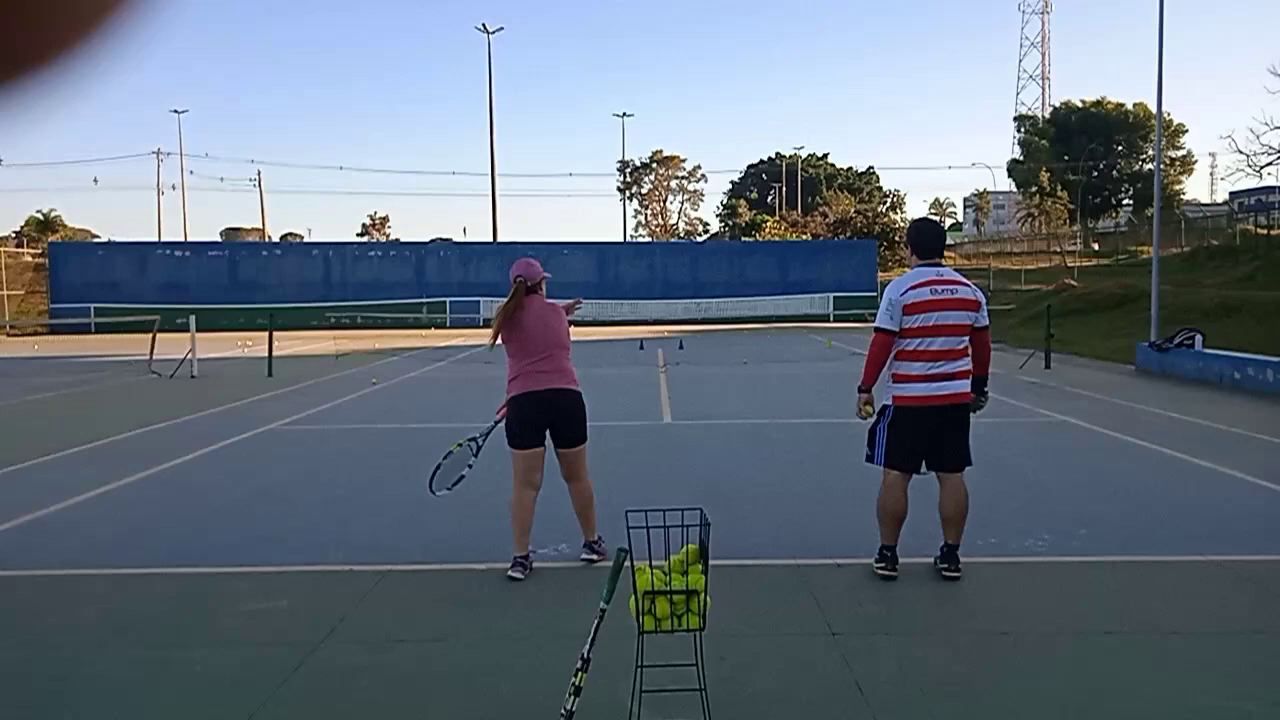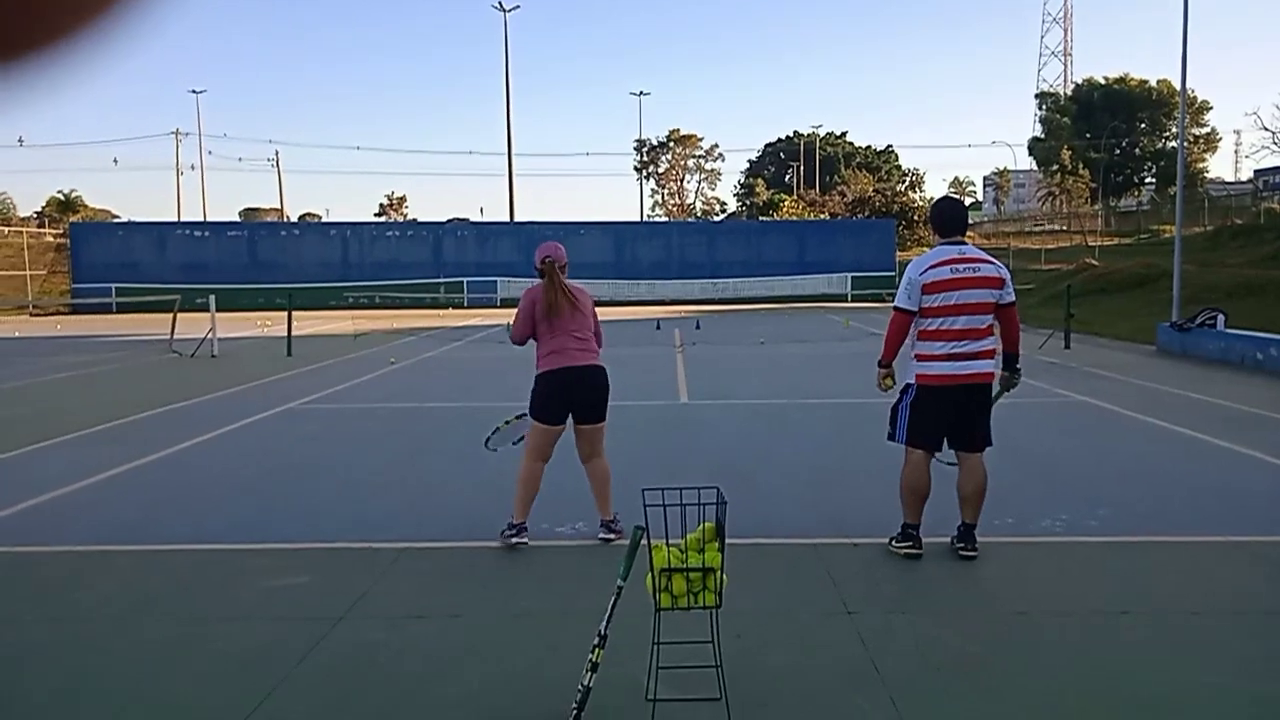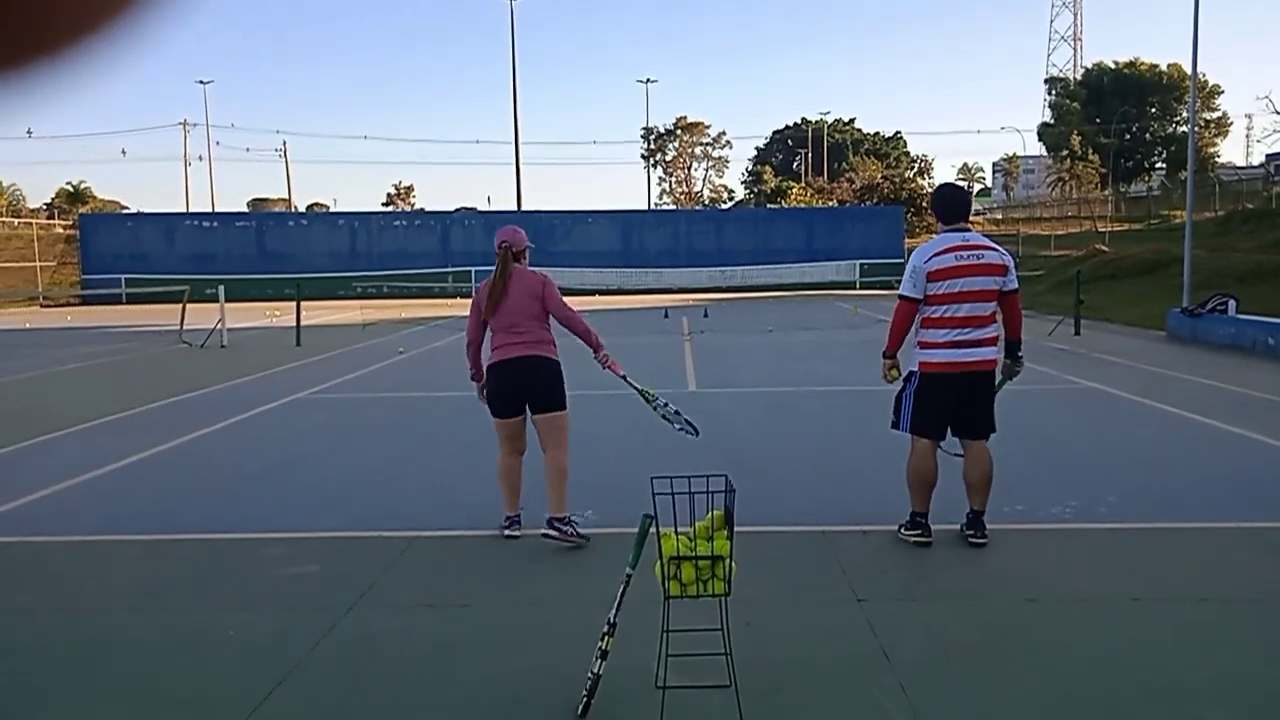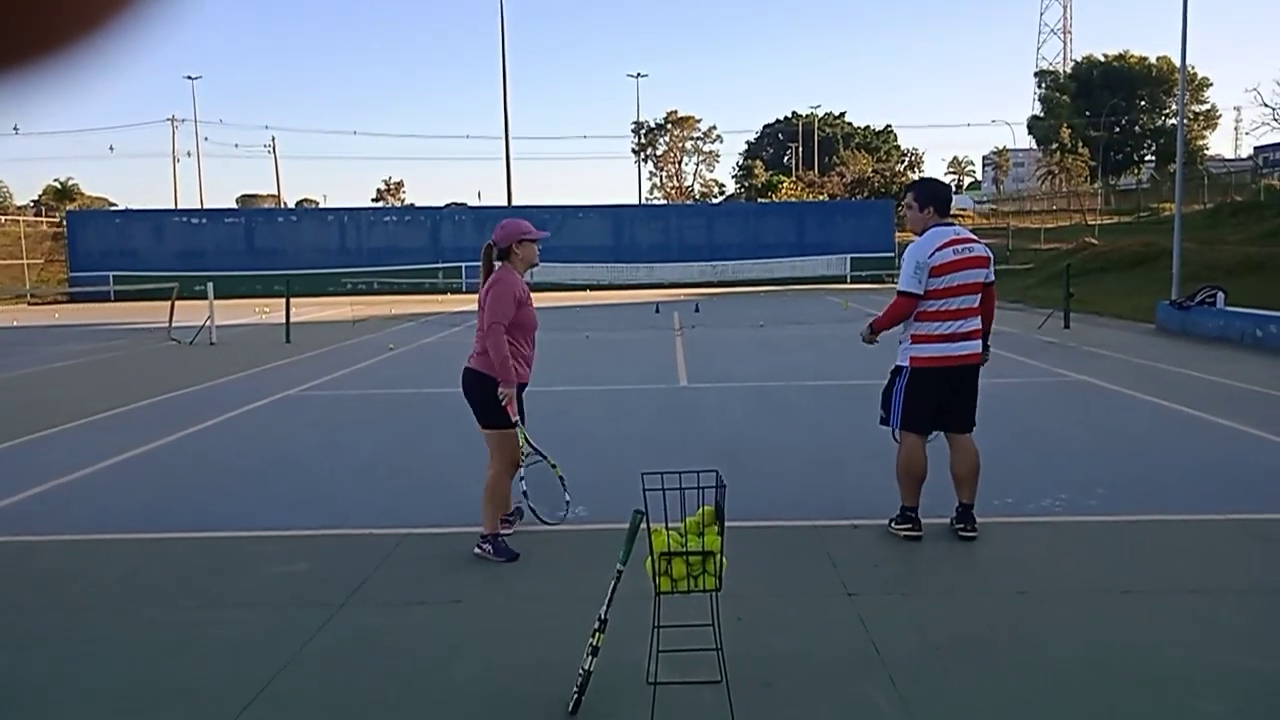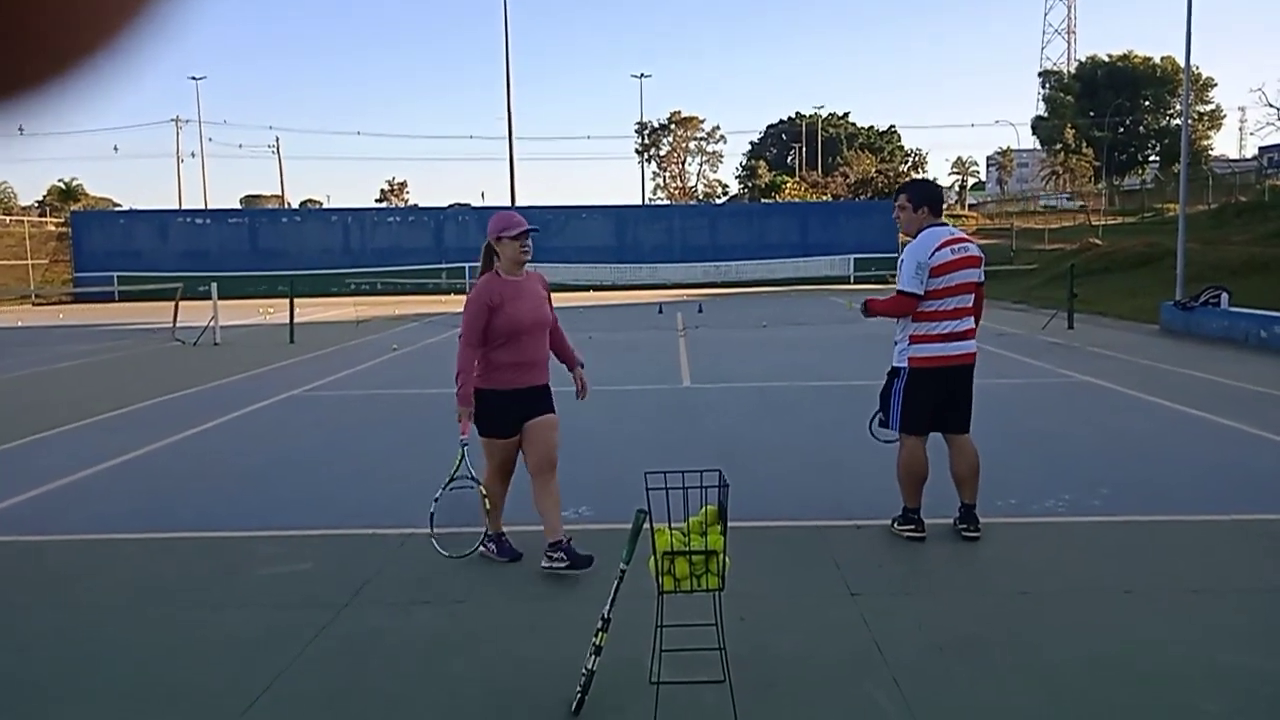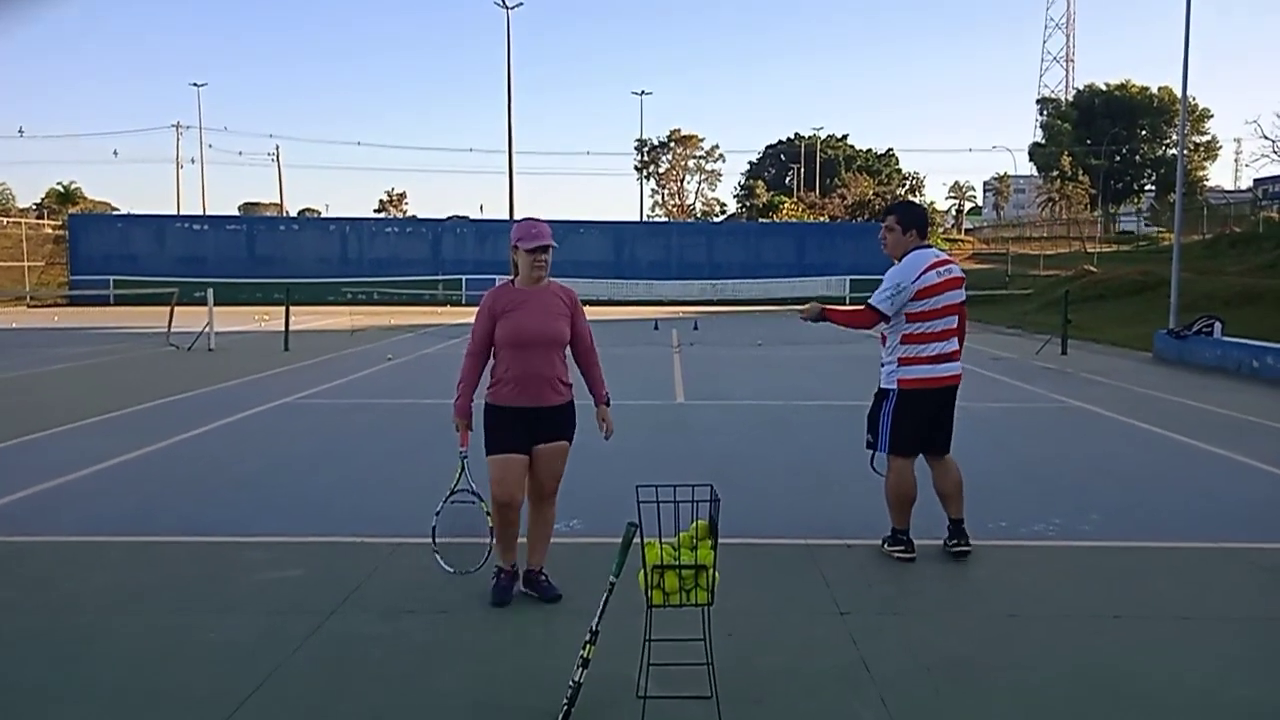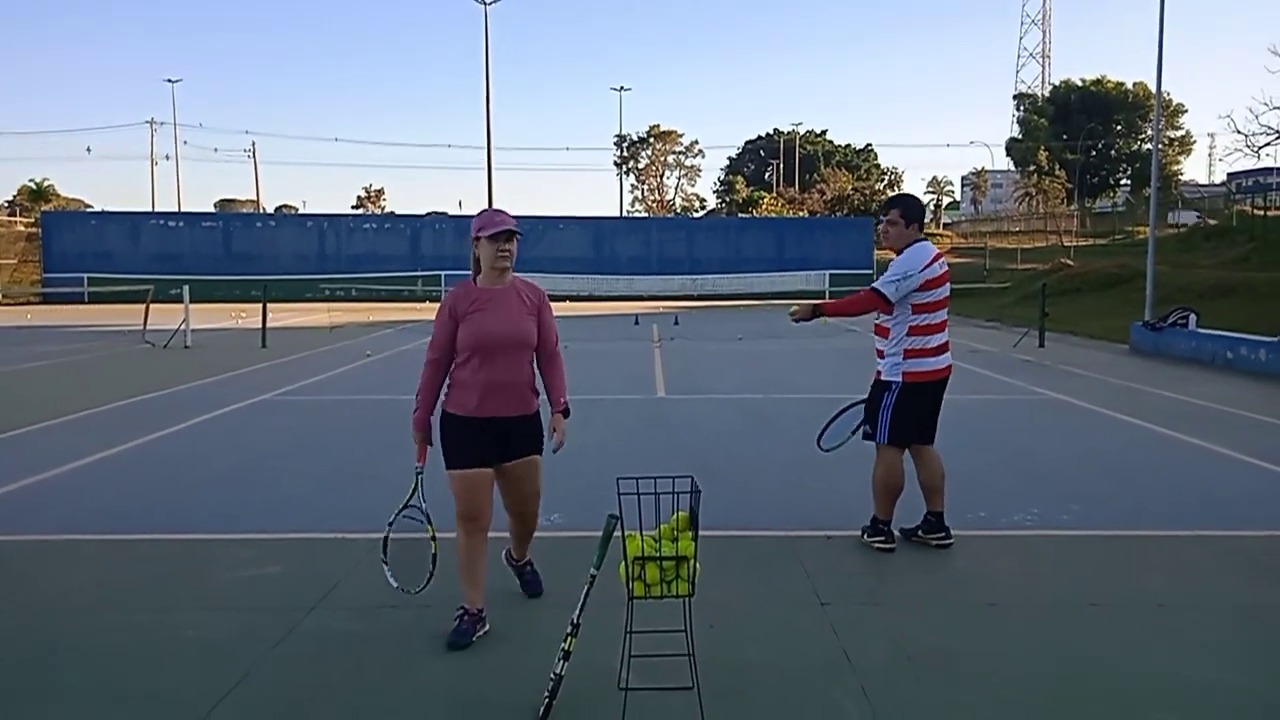
dt=0.5s
person 1, frame 1
left shoulder: (900, 289)
right shoulder: (970, 291)
left elbow: (882, 343)
right elbow: (982, 345)
left wrist: (866, 388)
right wrist: (979, 387)
left hip: (909, 399)
right hip: (955, 397)
left knee: (895, 475)
right knee: (952, 476)
left ankle: (888, 555)
right ankle: (950, 555)
person 1, frame 2
left shoulder: (920, 268)
right shoulder: (994, 269)
left elbow: (901, 322)
right elbow: (1010, 322)
left wrist: (885, 363)
right wrist: (1011, 364)
left hip: (930, 378)
right hip: (978, 377)
left knee: (917, 454)
right knee: (971, 455)
left ankle: (910, 534)
right ankle: (967, 535)
person 1, frame 3
left shoulder: (925, 255)
right shoulder: (998, 255)
left elbow: (906, 310)
right elbow: (1012, 309)
left wrist: (890, 354)
right wrist: (1013, 353)
left hip: (934, 366)
right hip: (981, 364)
left knee: (924, 442)
right knee: (976, 443)
left ankle: (919, 522)
right ankle: (976, 522)
person 1, frame 4
left shoulder: (921, 250)
right shoulder: (980, 248)
left elbow: (905, 306)
right elbow: (988, 300)
left wrist: (874, 328)
right wrist: (982, 341)
left hip: (923, 360)
right hip: (966, 356)
left knee: (912, 436)
right knee: (961, 435)
left ankle: (909, 516)
right ankle: (966, 515)
person 1, frame 5
left shoulder: (918, 249)
right shoulder: (970, 247)
left elbow: (904, 305)
right elbow: (977, 301)
left wrist: (870, 306)
left hip: (920, 361)
right hip: (962, 356)
left knee: (912, 438)
right knee: (959, 435)
left ankle: (911, 517)
right ankle: (969, 515)
person 1, frame 6
left shoulder: (904, 273)
right shoulder: (951, 268)
left elbow: (868, 318)
right elbow: (960, 322)
left wrist: (823, 313)
left hip: (907, 383)
right hip: (946, 378)
left knee: (899, 459)
right knee: (940, 456)
left ankle: (900, 538)
right ankle: (957, 532)
person 1, frame 7
left shoulder: (910, 262)
right shoulder: (931, 257)
left elbow: (868, 301)
left wrist: (817, 310)
left hip: (904, 374)
right hip: (932, 369)
left knee: (888, 448)
right knee: (922, 446)
left ankle: (881, 528)
right ankle: (936, 524)
person 2, frame 1
left shoulder: (507, 314)
right shoulder: (558, 314)
left hip: (526, 402)
right hip: (566, 398)
left knee: (525, 484)
right knee: (577, 476)
left ankle: (521, 558)
right ankle: (591, 543)
person 2, frame 2
left shoulder: (534, 294)
right shoulder: (584, 296)
left elbow: (518, 336)
left hip: (554, 379)
right hip: (593, 375)
left knee: (535, 457)
right knee: (594, 455)
left ankle: (518, 525)
right ankle: (607, 522)
person 2, frame 3
left shoulder: (485, 290)
right shoulder: (540, 280)
left elbow: (473, 339)
right elbow: (566, 315)
left wrist: (478, 375)
right wrist: (597, 346)
left hip: (500, 372)
right hip: (540, 366)
left knee: (510, 449)
right knee: (555, 448)
left ankle: (512, 517)
right ankle: (559, 518)
person 2, frame 4
left shoulder: (504, 281)
right shoulder: (508, 282)
right elbow: (494, 331)
right wrist: (508, 379)
left hip: (484, 379)
right hip: (494, 384)
left knee: (505, 457)
right knee: (506, 461)
left ankle: (505, 513)
right ankle: (488, 537)
person 2, frame 5
left shoulder: (538, 284)
right shoulder: (485, 291)
left elbow: (552, 331)
right elbow: (469, 344)
left wrist: (574, 365)
right wrist: (465, 395)
left hip: (536, 392)
right hip: (494, 395)
left knee: (545, 468)
right knee: (500, 469)
left ankle: (557, 548)
right ankle: (492, 538)
person 2, frame 6
left shoulder: (567, 298)
right shoulder: (496, 299)
left elbow: (585, 352)
right elbow: (476, 354)
left wrist: (601, 400)
right wrist: (462, 405)
left hip: (556, 412)
right hip: (505, 413)
left knee: (545, 496)
right knee: (505, 498)
left ankle: (534, 573)
right ankle: (506, 568)
person 2, frame 7
left shoulder: (534, 296)
right shoulder: (457, 300)
left elbow: (550, 356)
right elbow: (437, 361)
left wrist: (559, 407)
right wrist: (422, 417)
left hip: (522, 420)
right hip: (465, 423)
left knee: (525, 509)
right knee: (471, 519)
left ankle: (518, 557)
right ankle: (472, 612)
